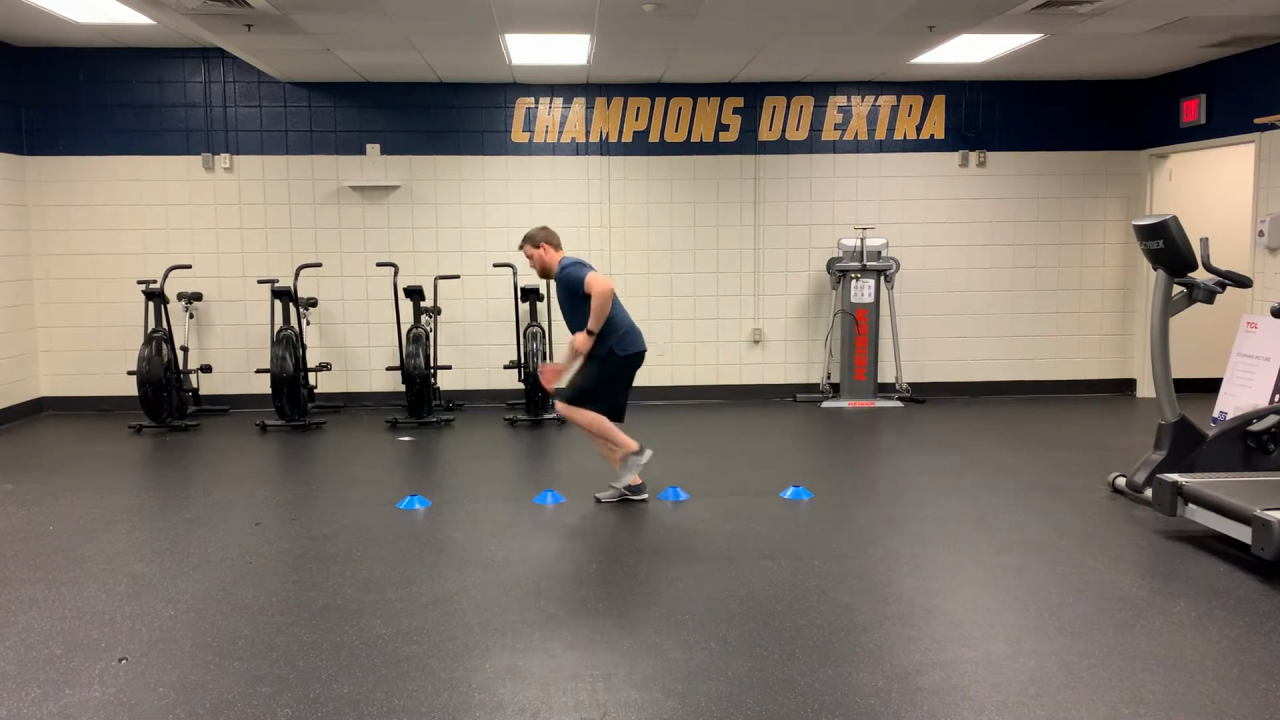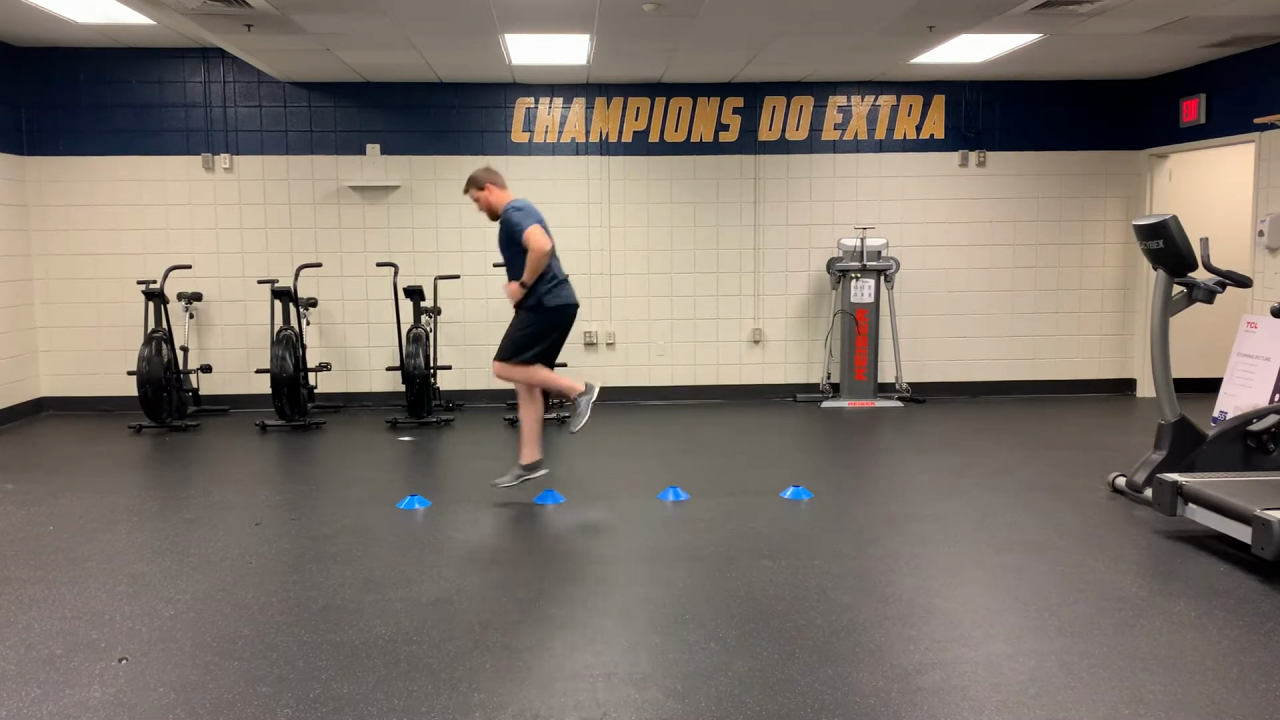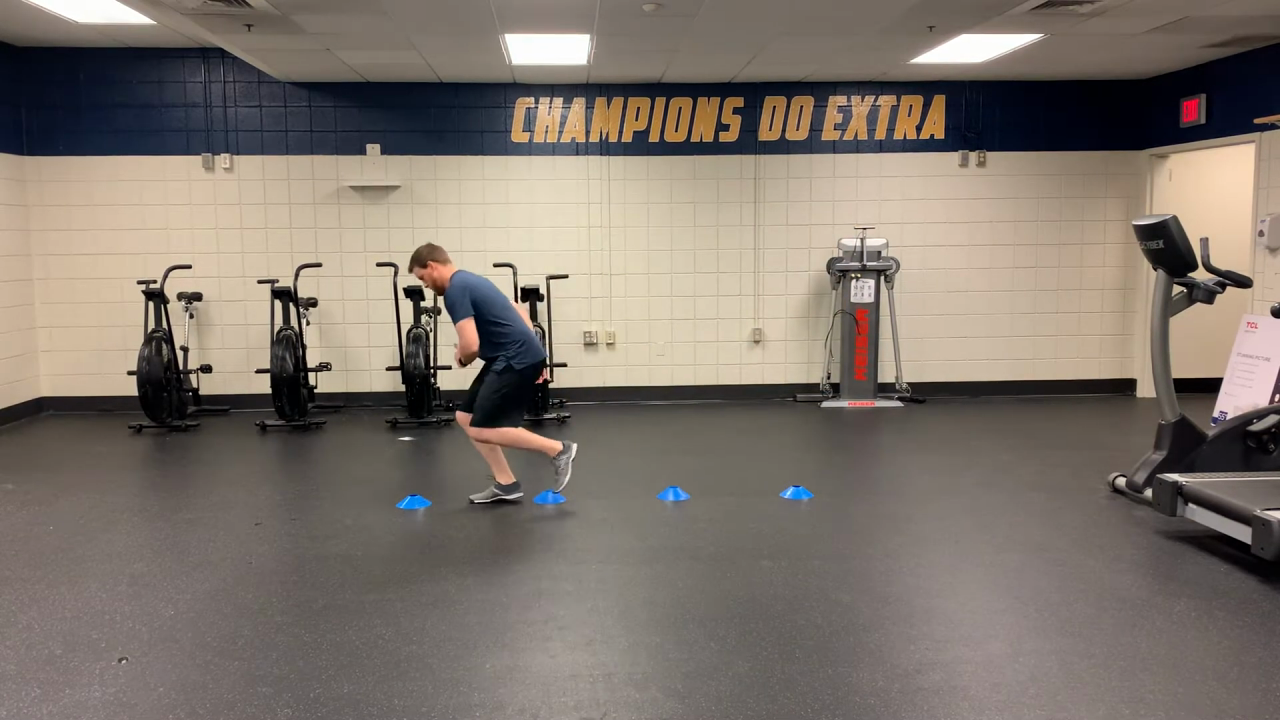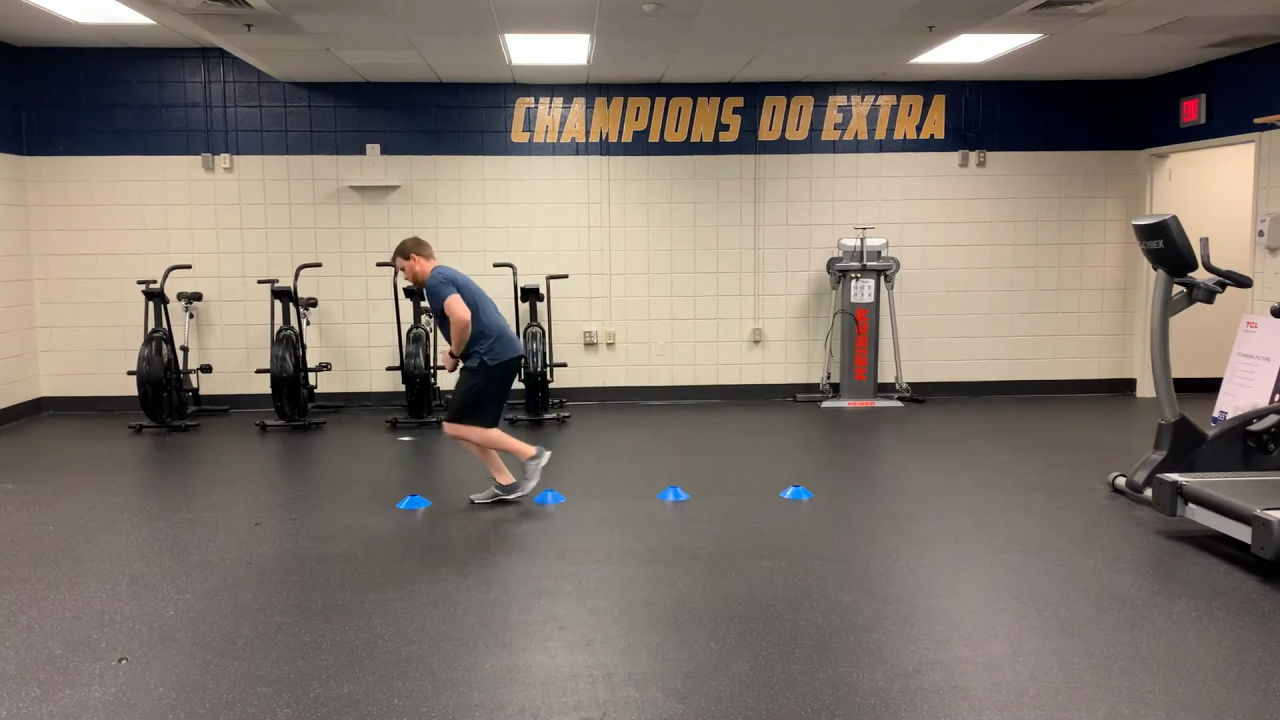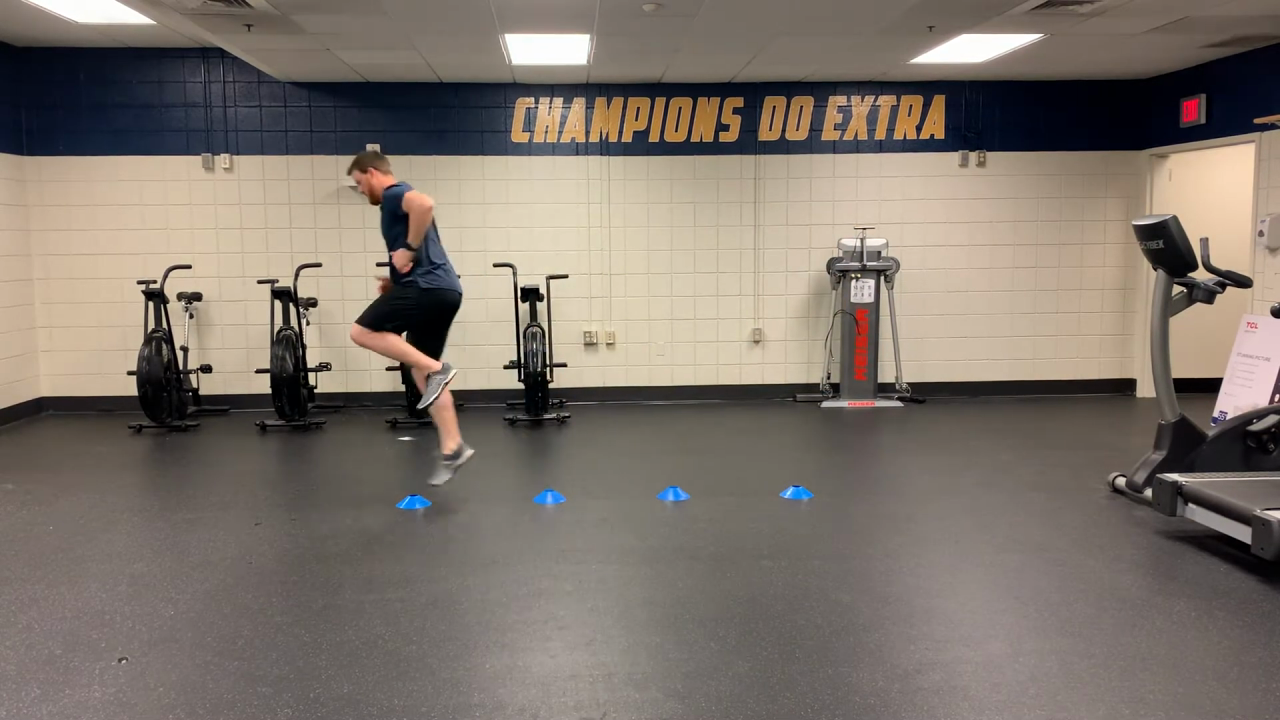
dt=0.4s
person 1, frame 1
left shoulder: (569, 269)
right shoulder: (567, 274)
left elbow: (605, 288)
left wrist: (589, 334)
right wrist: (564, 364)
left hip: (618, 349)
right hip: (616, 350)
left knee: (567, 406)
right knee: (595, 420)
left ankle: (632, 449)
right ankle: (632, 484)
person 1, frame 2
left shoulder: (513, 214)
right shoulder: (518, 213)
left elbow: (543, 246)
right elbow: (542, 251)
left wrist: (522, 285)
left hip: (547, 304)
right hip: (551, 304)
left knee: (505, 368)
right knee: (526, 379)
left ankle: (579, 389)
right ankle: (530, 462)
person 1, frame 3
left shoulder: (455, 292)
right shoulder: (469, 281)
left elbow: (471, 345)
right elbow: (517, 310)
left wrist: (461, 358)
right wrist: (535, 355)
left hip: (516, 361)
right hip: (515, 358)
left knee: (481, 430)
right knee: (465, 417)
left ankle: (558, 449)
right ankle: (506, 484)
person 1, frame 4
left shoulder: (437, 281)
right shoulder: (448, 277)
left elbow: (462, 319)
left wrist: (452, 355)
left hip: (492, 358)
right hip: (500, 355)
left knee: (457, 426)
right knee: (456, 425)
left ankle: (531, 454)
right ankle: (506, 484)
person 1, frame 5
left shoulder: (394, 195)
right shoulder: (398, 201)
left elbow: (424, 203)
left wrist: (409, 250)
right wrist: (394, 281)
left hip: (426, 287)
right hip: (443, 290)
left knee: (363, 332)
right knee: (426, 373)
left ankle: (434, 367)
right ankle: (453, 448)
